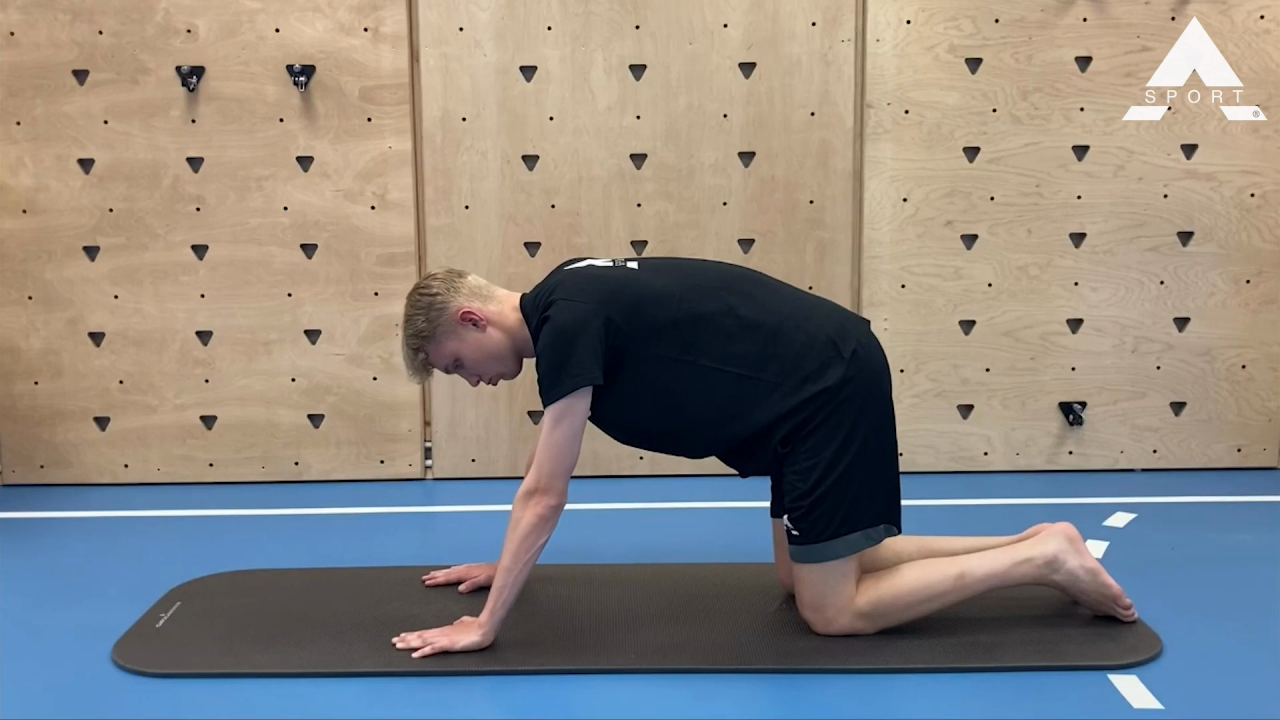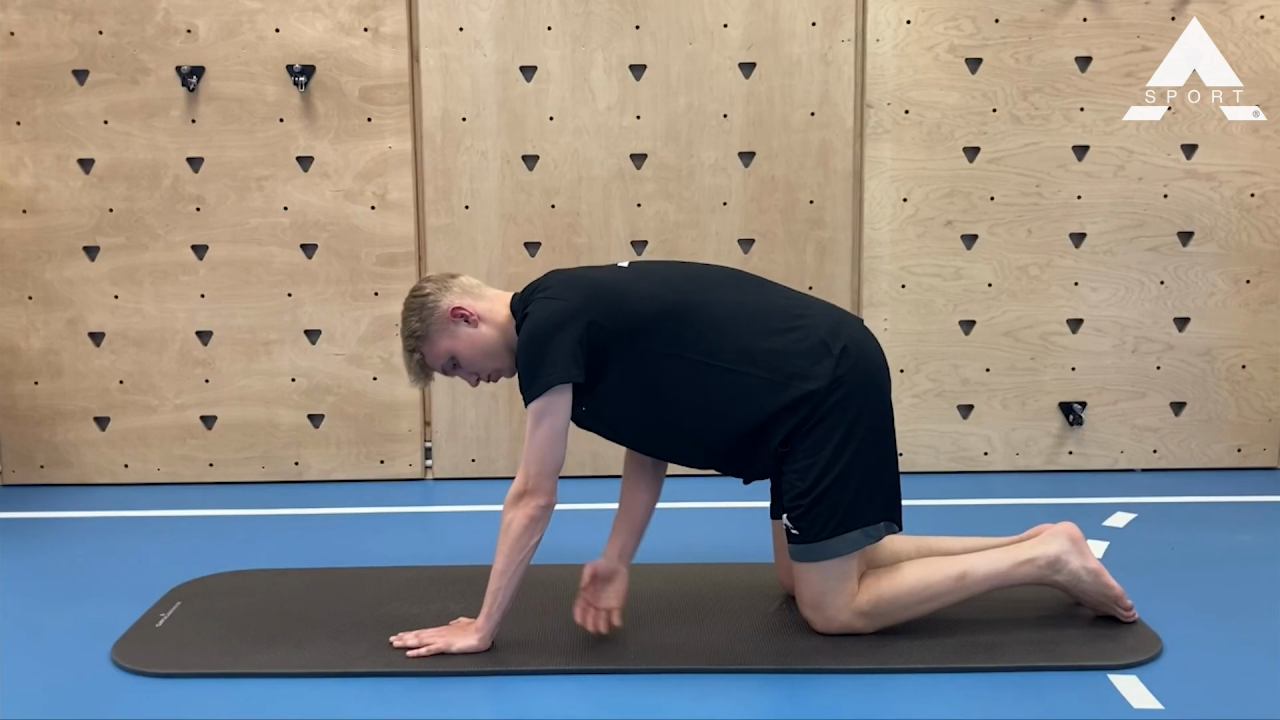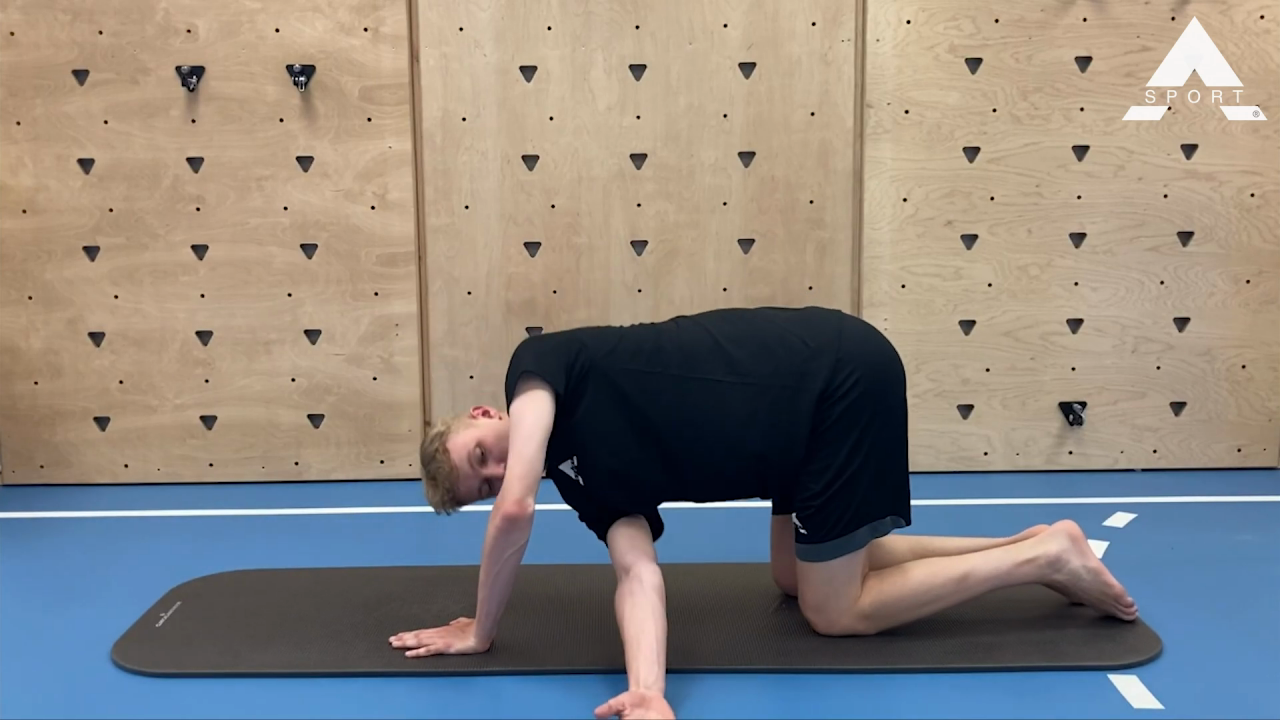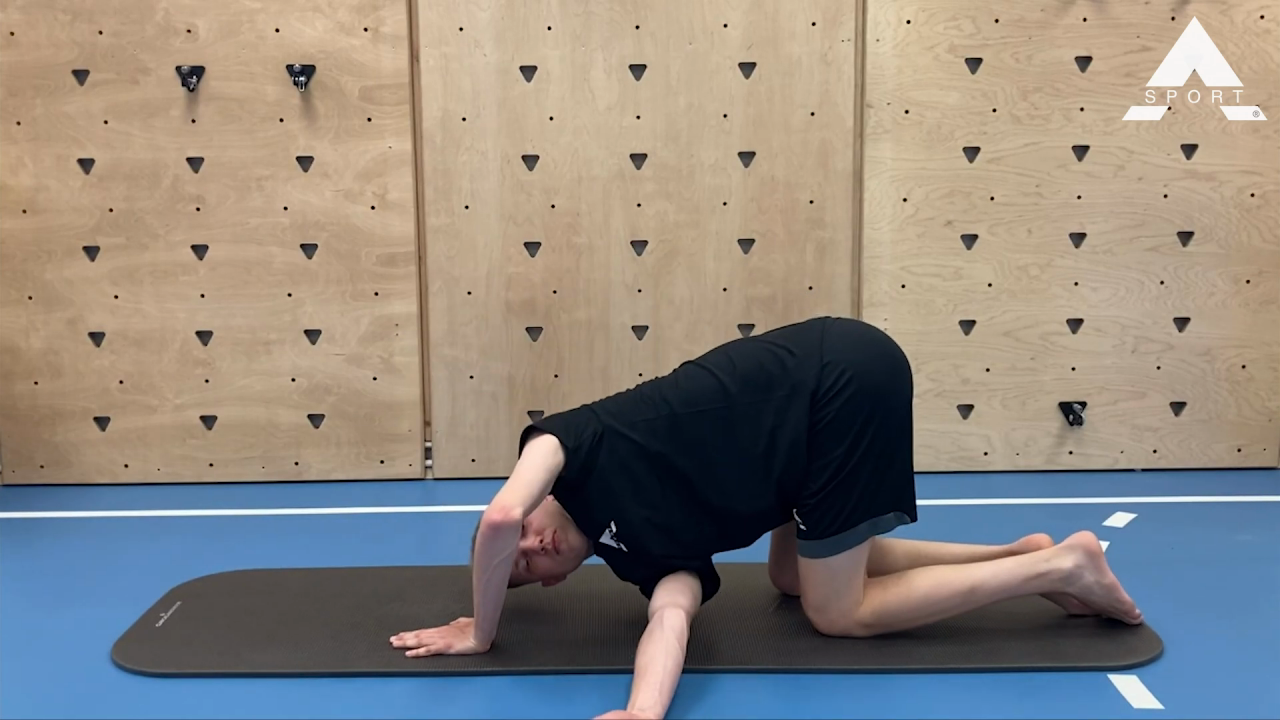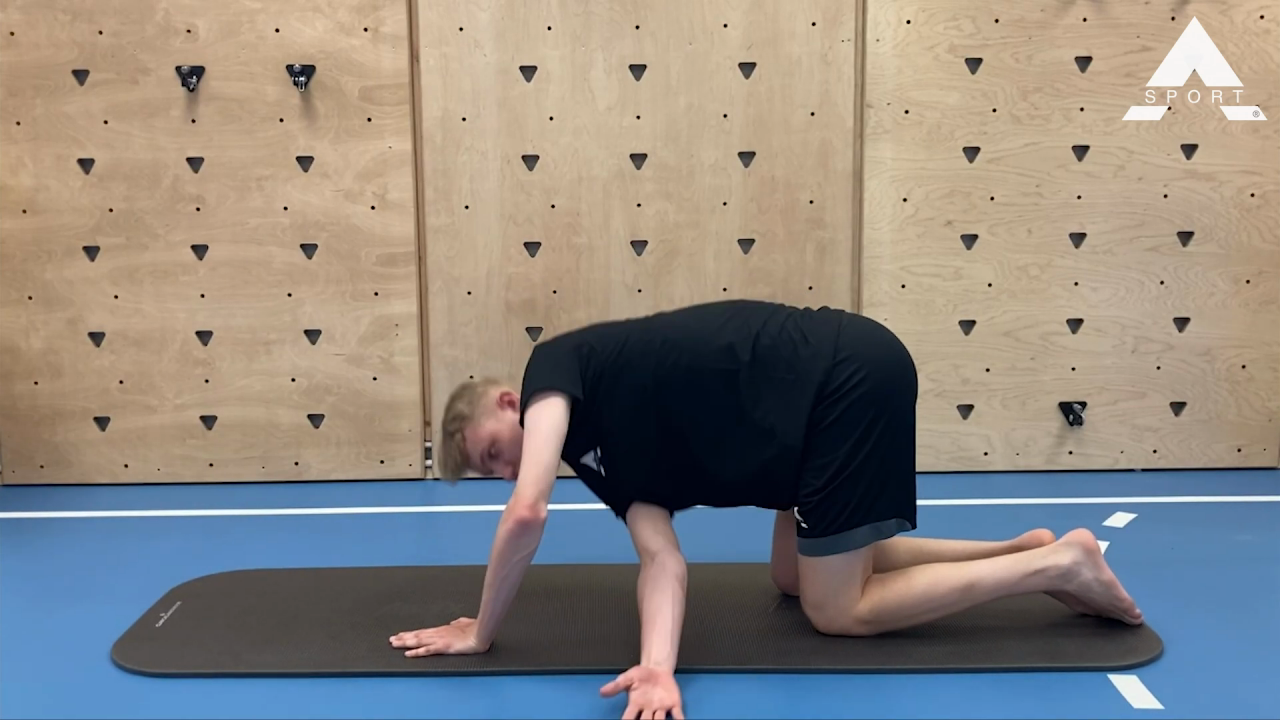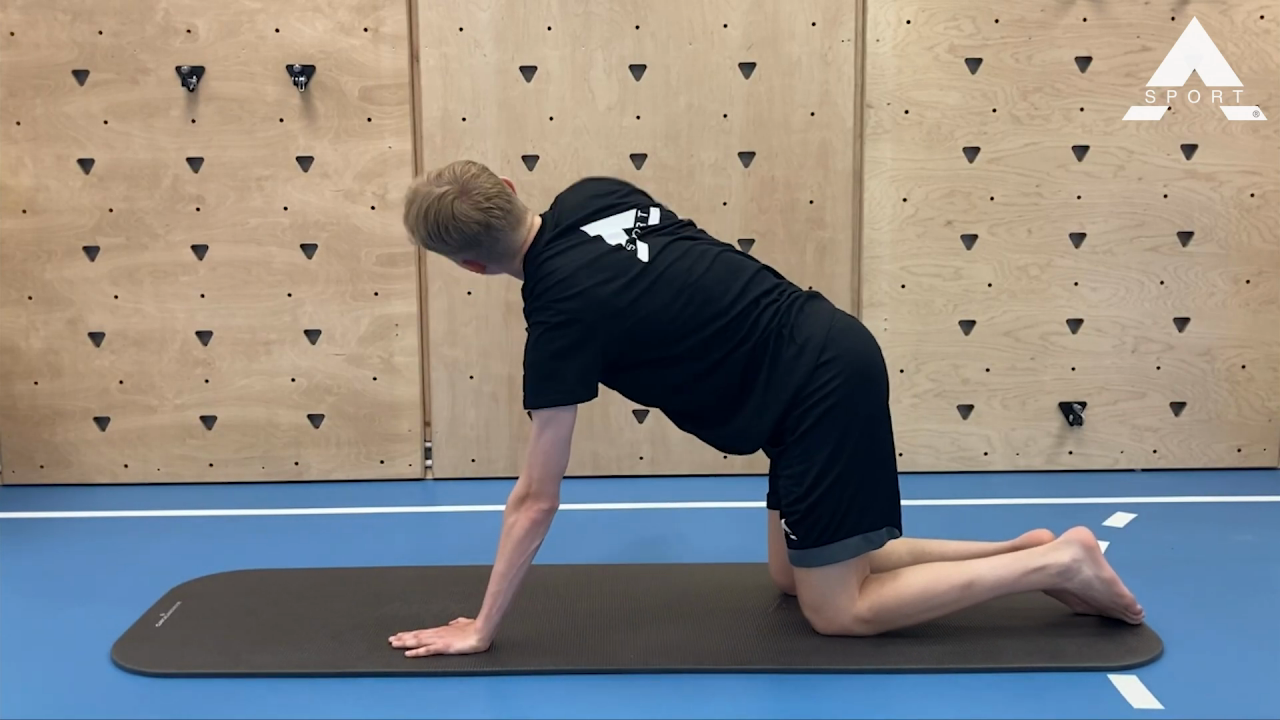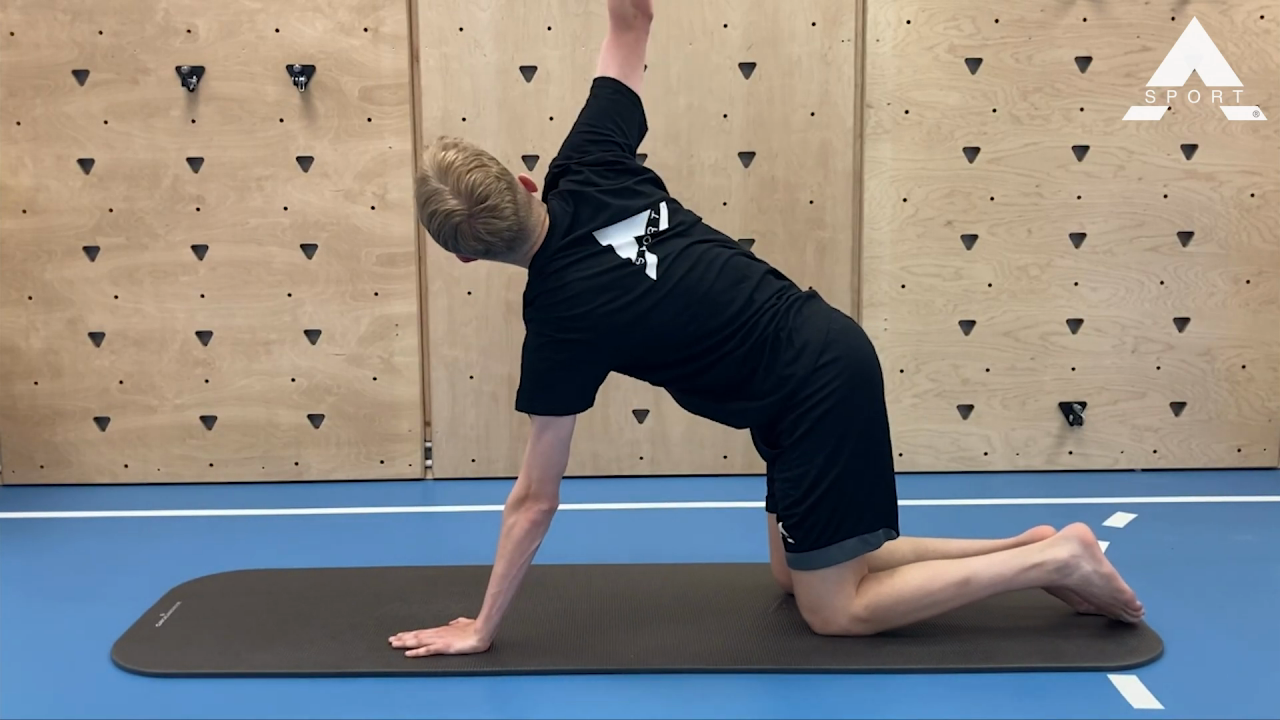
dt=0.7s
person 1, frame 1
left shoulder: (568, 325)
right shoulder: (566, 308)
left elbow: (544, 495)
right elbow: (543, 474)
left wrist: (483, 626)
right wrist: (504, 563)
left hip: (830, 386)
right hip: (825, 377)
left knee: (832, 608)
right knee: (804, 571)
left ankle: (1046, 561)
right ankle: (1034, 542)
person 1, frame 2
left shoulder: (547, 324)
right shoulder: (574, 327)
left elbow: (532, 498)
right elbow: (648, 447)
left wrist: (482, 629)
right wrist: (613, 564)
left hip: (827, 388)
right hip: (824, 378)
left knee: (834, 607)
right knee: (802, 574)
left ankle: (1047, 558)
right ankle: (1033, 544)
person 1, frame 3
left shoulder: (537, 367)
right shoulder: (590, 477)
left elbow: (516, 513)
right elbow: (639, 572)
left wrist: (479, 631)
left hip: (843, 377)
right hip: (831, 379)
left knee: (834, 611)
right knee: (798, 575)
left ankle: (1045, 558)
right ankle: (1027, 545)
person 1, frame 4
left shoulder: (562, 442)
left elbow: (497, 517)
right elbow: (673, 617)
left wrist: (481, 632)
left hip: (843, 377)
right hip: (837, 377)
left knee: (838, 611)
right knee: (796, 576)
left ankle: (1060, 568)
right ankle: (1020, 553)
person 1, frame 5
left shoulder: (552, 369)
right shoulder: (610, 459)
left elbow: (526, 511)
right elbow: (661, 555)
left wrist: (480, 630)
left hip: (850, 381)
right hip: (846, 372)
left knee: (837, 610)
right knee: (796, 576)
left ankle: (1058, 565)
right ankle: (1022, 549)
person 1, frame 6
left shoulder: (563, 310)
right shoulder: (588, 198)
left elbow: (536, 499)
left wrist: (480, 628)
left hip: (821, 387)
right hip: (828, 353)
left knee: (838, 609)
right knee: (796, 572)
left ankle: (1056, 563)
right ankle: (1025, 550)
person 1, frame 7
left shoulder: (563, 317)
right shoulder: (587, 169)
left elbow: (536, 499)
left wrist: (481, 628)
left hip: (813, 395)
right hip: (826, 355)
left knee: (836, 610)
right knee: (800, 572)
left ankle: (1054, 559)
right ankle: (1030, 548)
